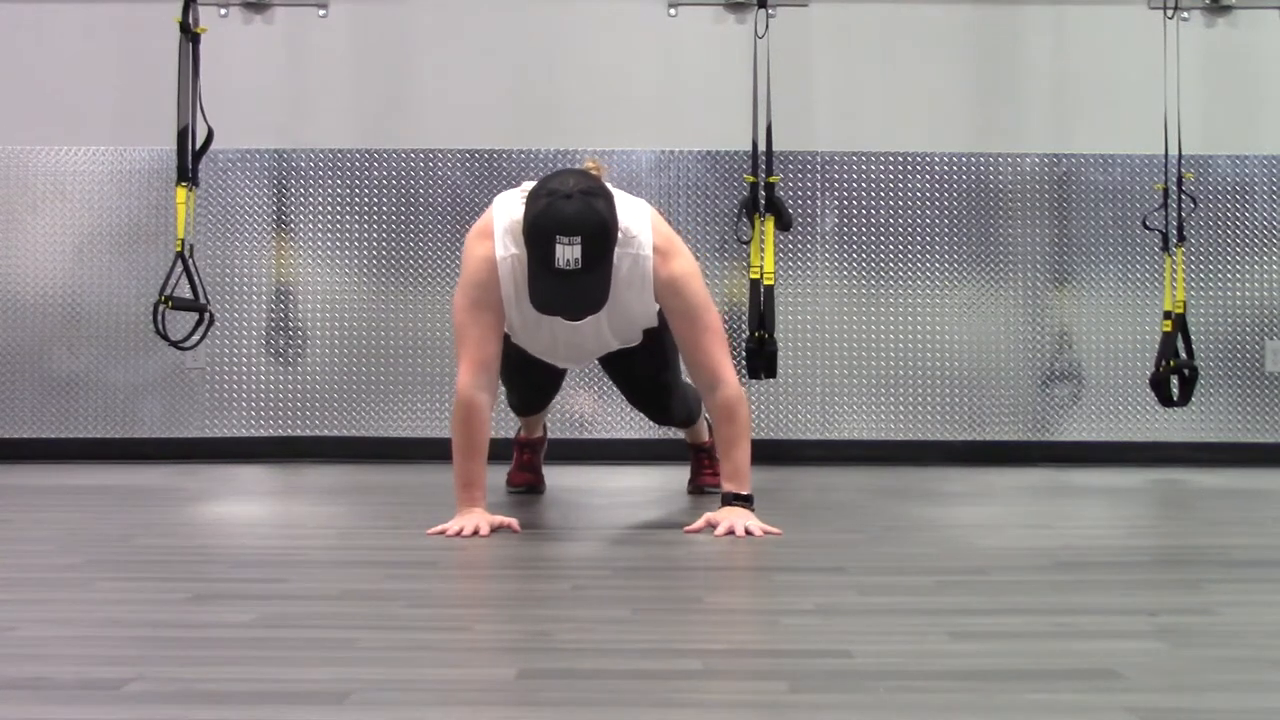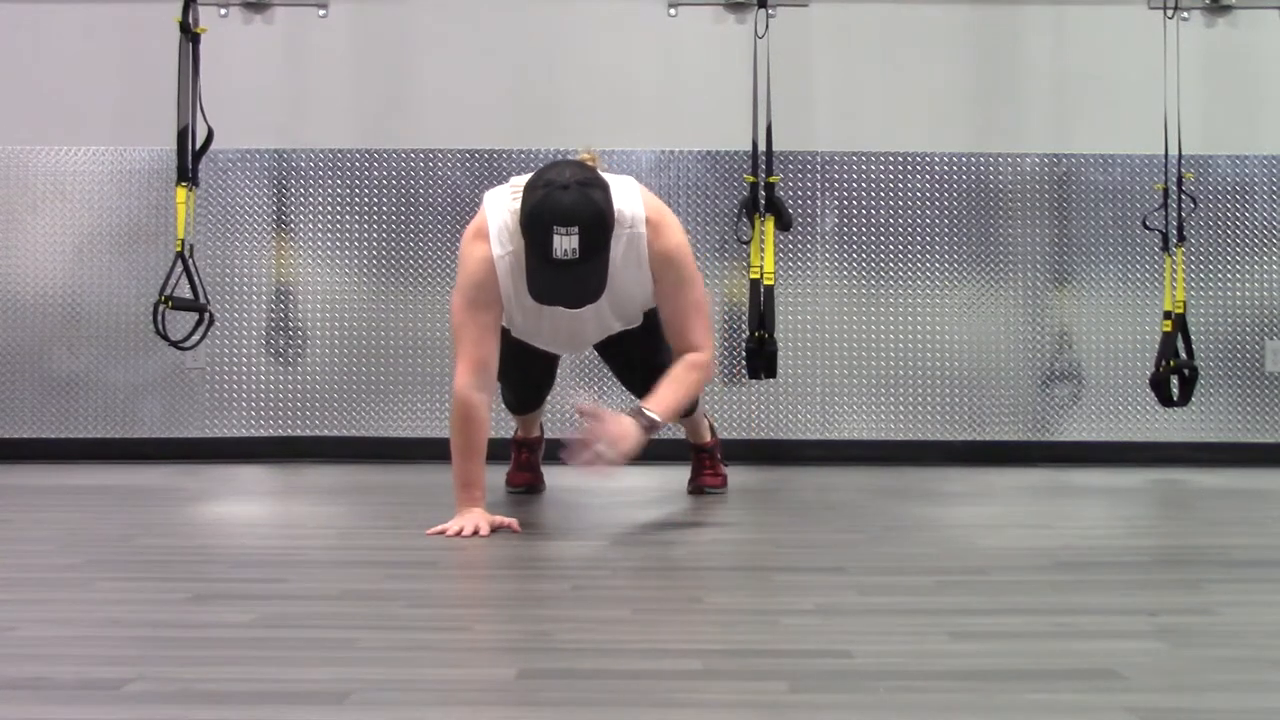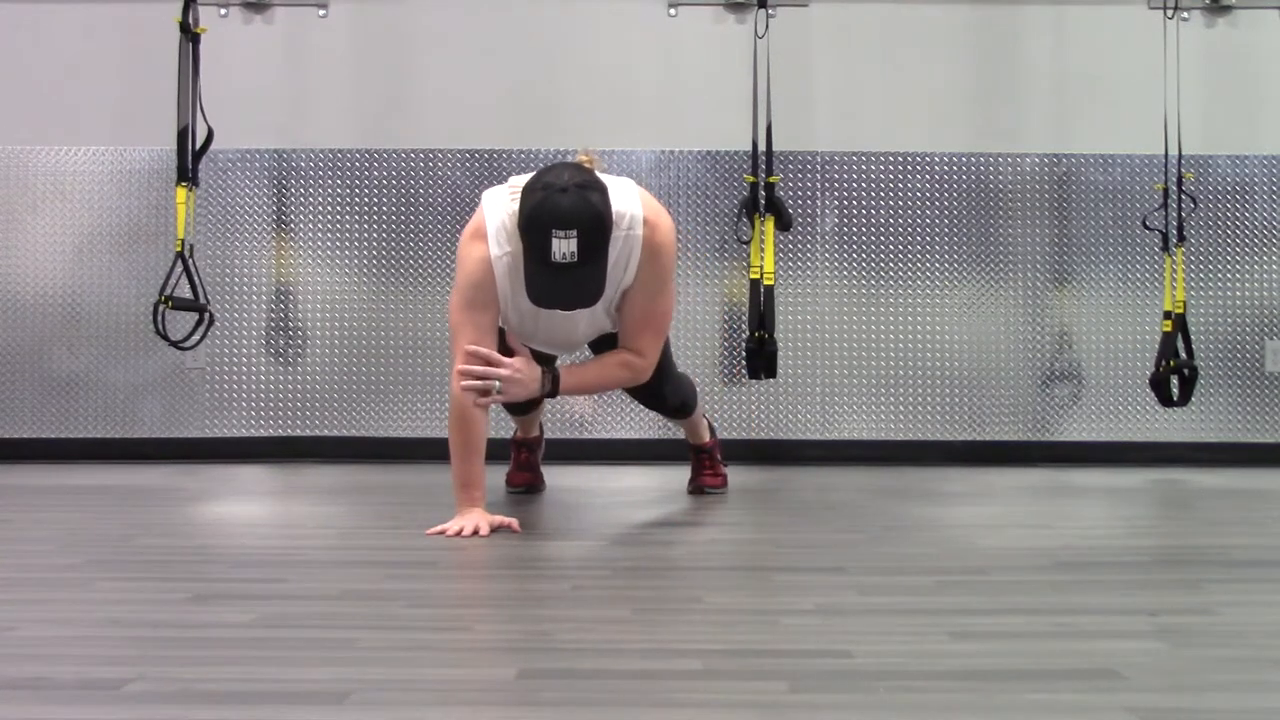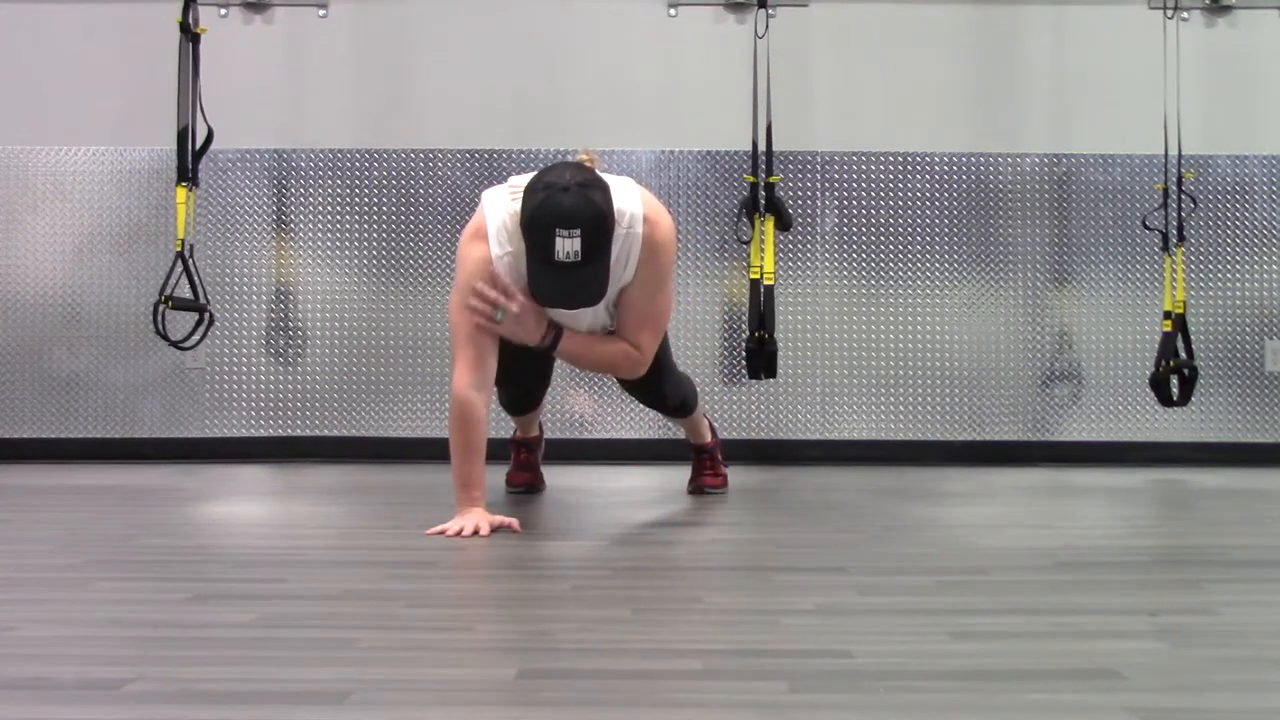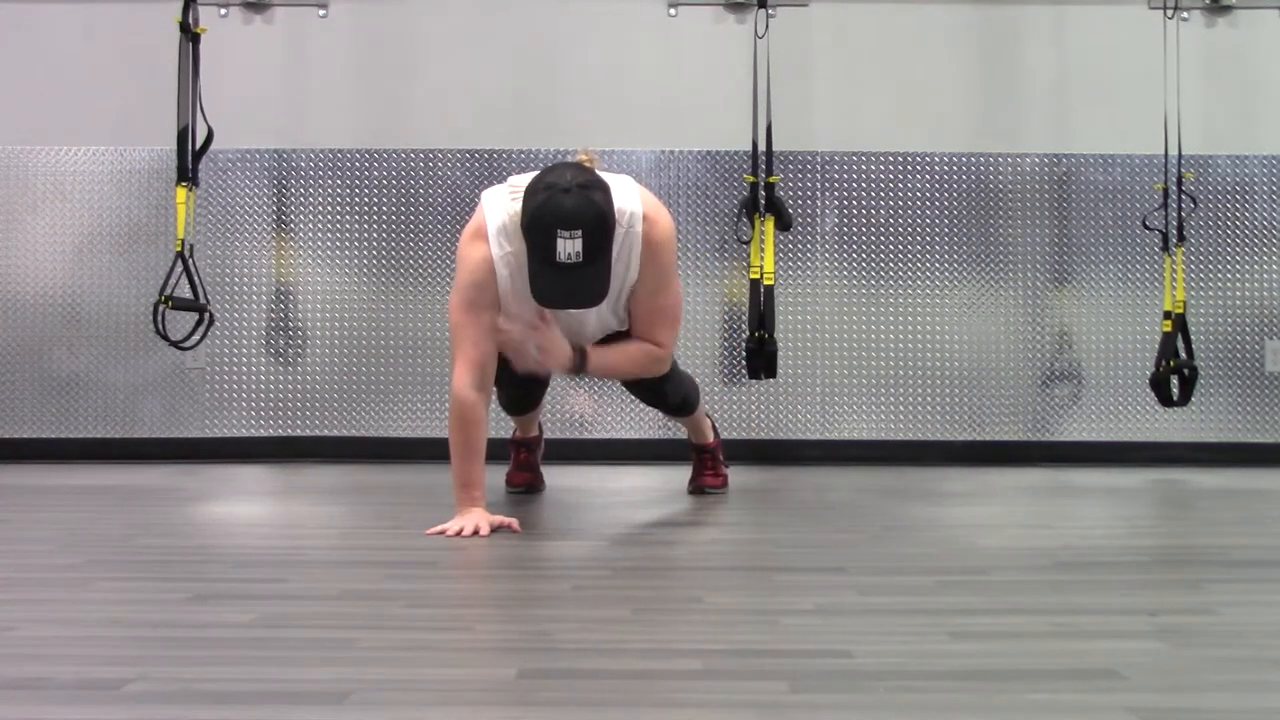
dt=0.3s
person 1, frame 1
left shoulder: (657, 249)
right shoulder: (490, 243)
left elbow: (721, 382)
right elbow: (474, 384)
left wrist: (736, 500)
right wrist: (470, 506)
left knee: (661, 399)
right knee: (526, 393)
left ankle: (702, 440)
right ankle: (530, 439)
person 1, frame 2
left shoulder: (655, 228)
right shoulder: (487, 239)
left elbow: (698, 353)
right elbow: (471, 380)
left wrist: (643, 422)
right wrist: (470, 505)
right knee: (520, 393)
left ankle: (703, 439)
right ankle: (527, 440)
person 1, frame 3
left shoulder: (649, 227)
right shoulder: (485, 239)
left elbow: (638, 360)
right elbow: (468, 378)
left wrist: (545, 381)
right wrist: (470, 505)
left knee: (657, 385)
right knee: (515, 386)
left ankle: (703, 439)
right ankle: (527, 440)
person 1, frame 4
left shoulder: (650, 226)
right shoulder: (486, 237)
left elbow: (635, 357)
right elbow: (470, 381)
left wrist: (544, 334)
right wrist: (470, 505)
left knee: (656, 383)
right knee: (516, 386)
left ankle: (704, 439)
right ankle: (526, 440)
person 1, frame 5
left shoulder: (649, 224)
right shoulder: (485, 237)
left elbow: (657, 353)
right elbow: (469, 380)
left wrist: (573, 358)
right wrist: (470, 505)
left knee: (660, 385)
right knee: (515, 386)
left ankle: (706, 439)
right ankle: (526, 440)
